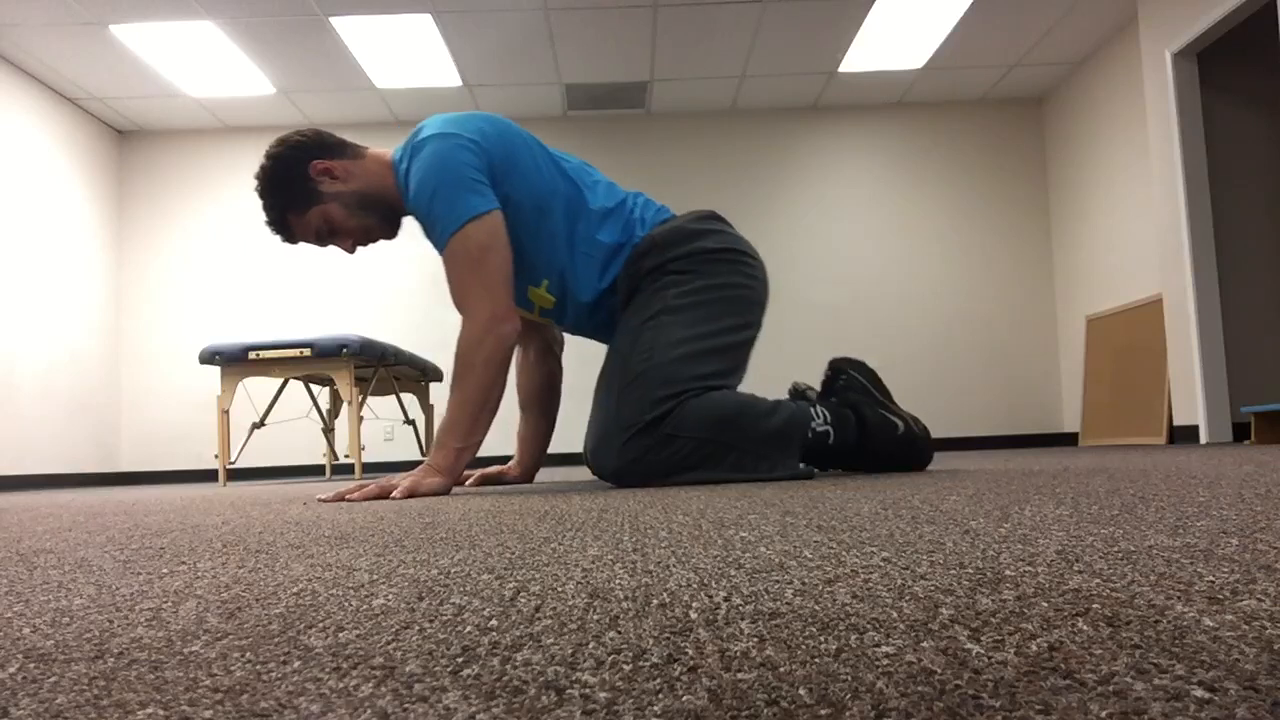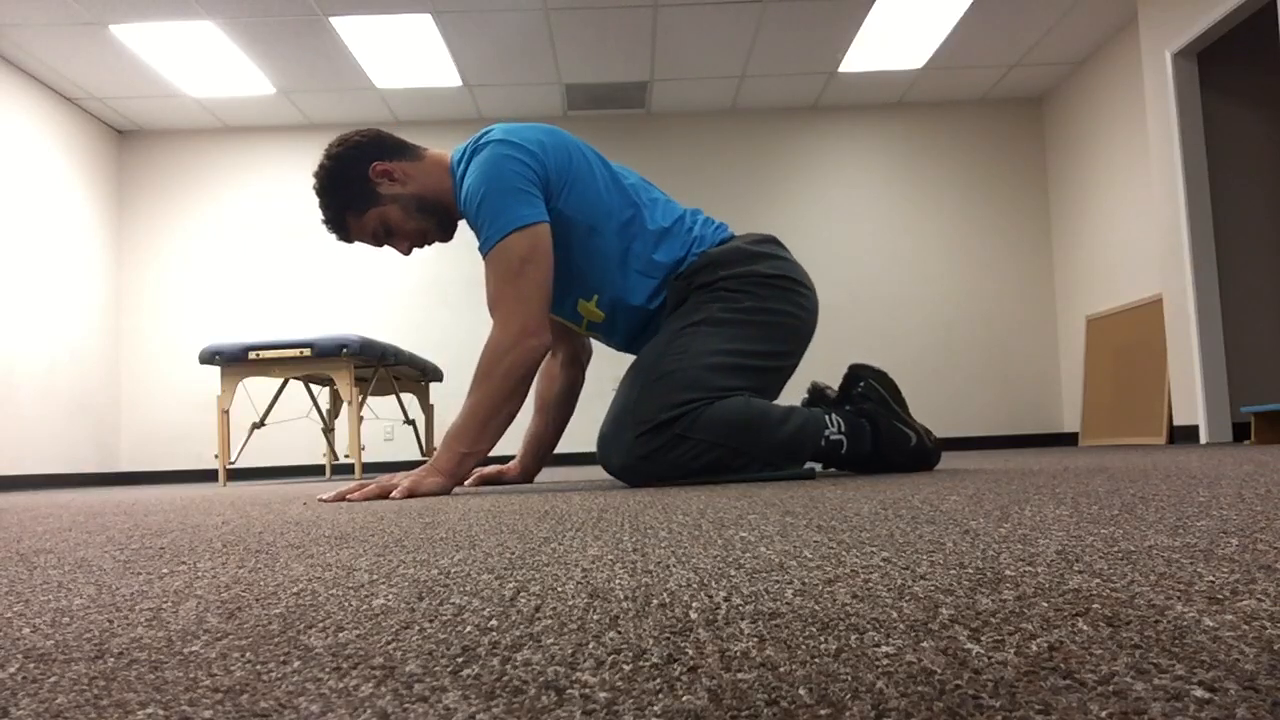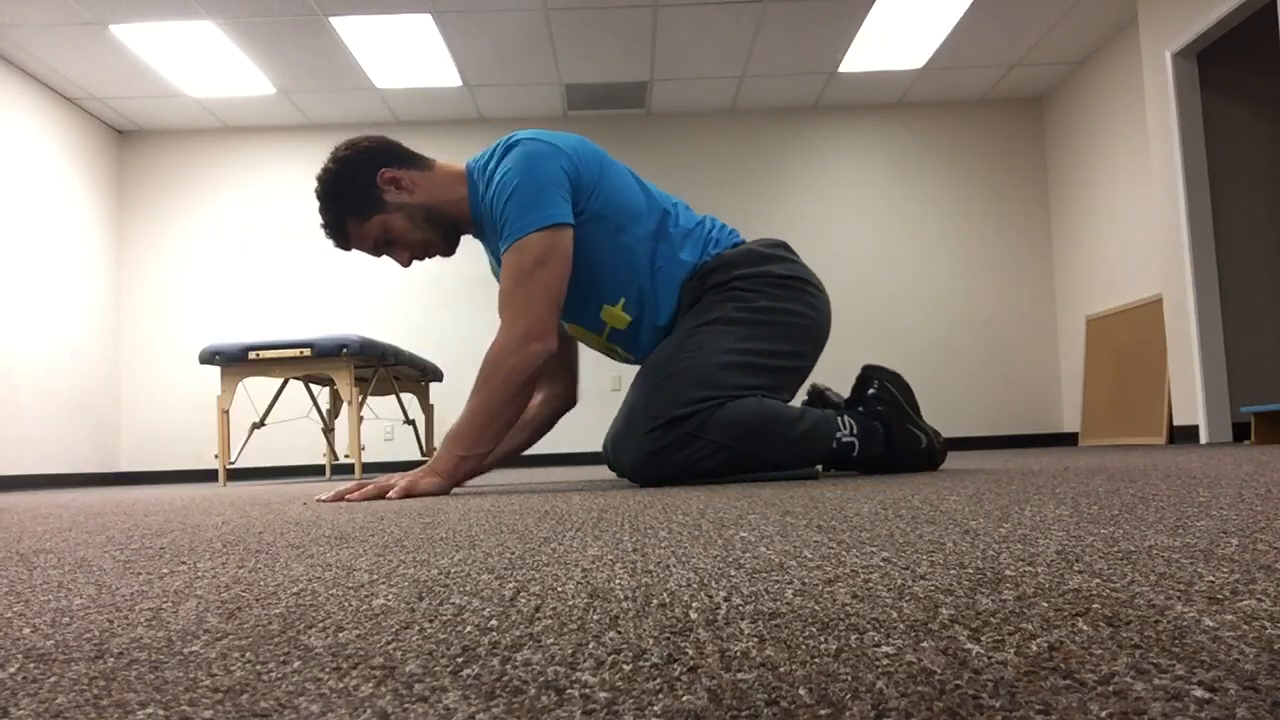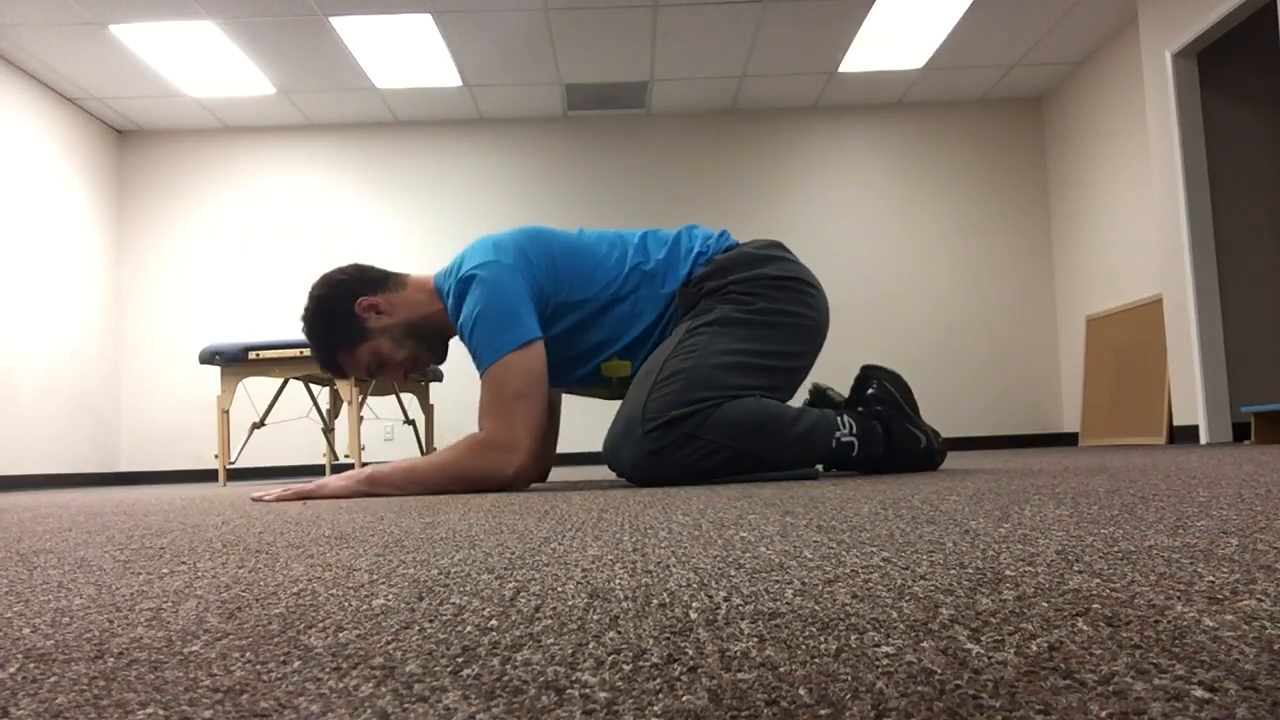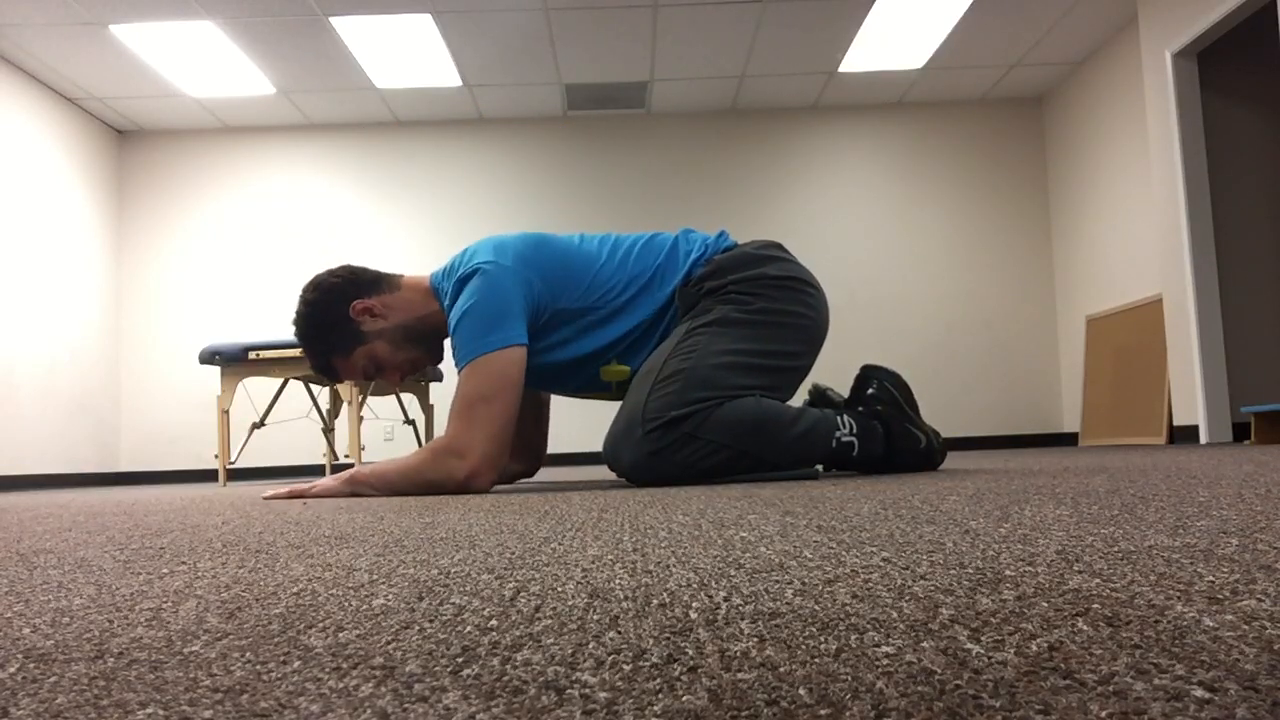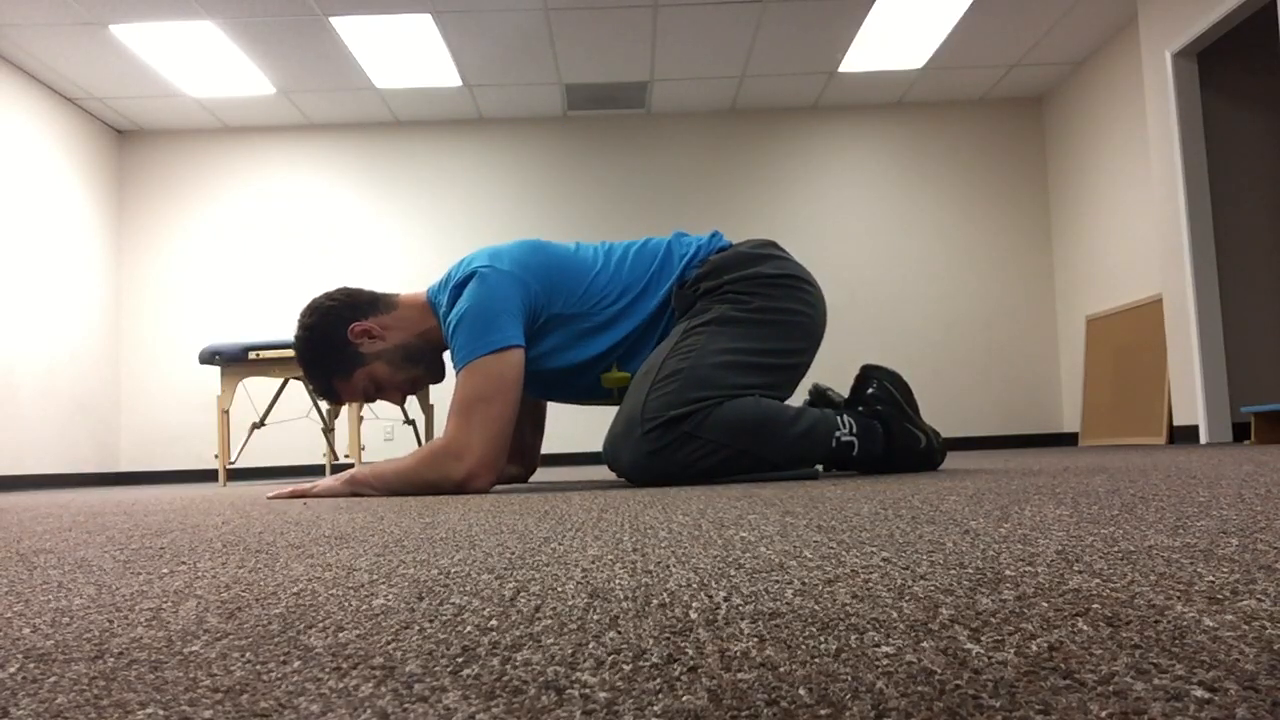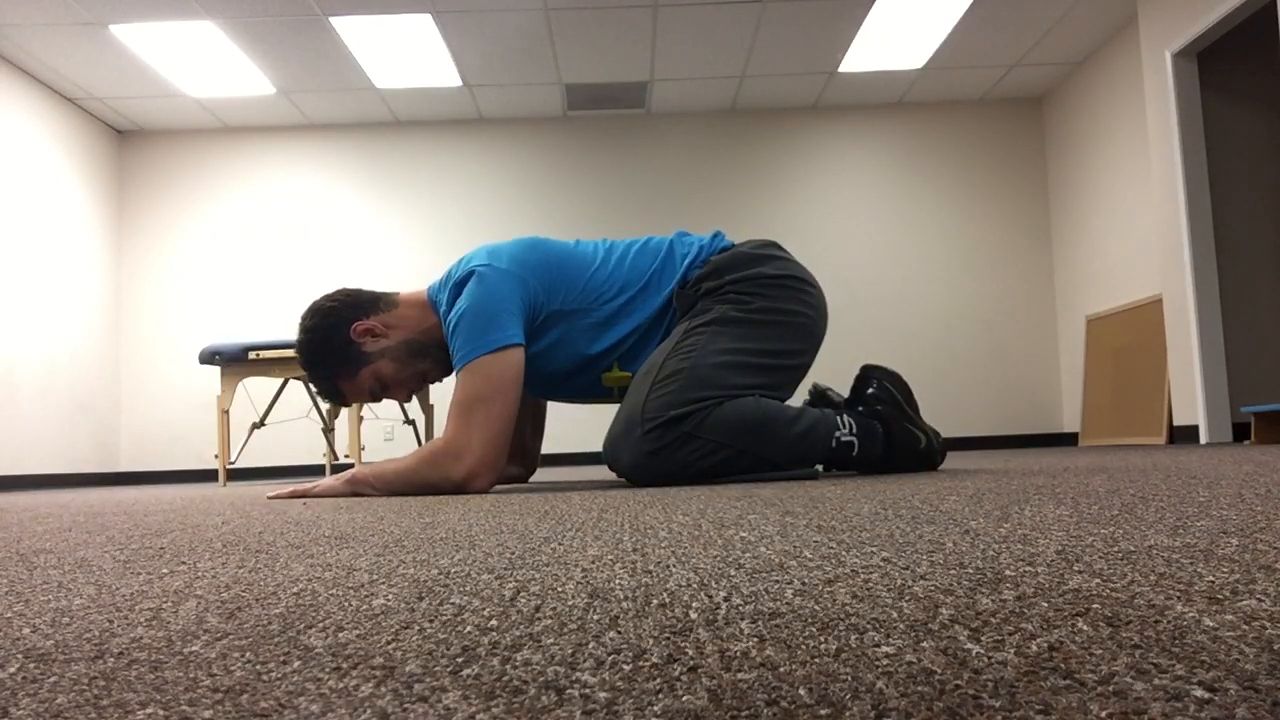
dt=0.7s
person 1, frame 1
left shoulder: (438, 157)
right shoulder: (447, 177)
left elbow: (492, 323)
right elbow: (537, 336)
left wrist: (442, 465)
right wrist: (525, 462)
left hip: (693, 268)
right hip: (670, 281)
left knee: (630, 449)
right knee: (621, 448)
left ankle: (838, 423)
right ankle: (814, 416)
person 1, frame 2
left shoulder: (494, 164)
right shoulder: (497, 183)
left elbow: (522, 337)
right elbow: (565, 347)
left wrist: (446, 466)
right wrist: (526, 464)
left hip: (744, 289)
right hip: (730, 296)
left knee: (638, 447)
right knee: (634, 449)
left ankle: (853, 429)
right ankle: (830, 417)
person 1, frame 3
left shoulder: (521, 167)
right shoulder: (504, 229)
left elbow: (528, 342)
right elbow: (555, 385)
left wrist: (443, 469)
right wrist: (463, 461)
left hip: (757, 294)
right hip: (721, 309)
left knee: (649, 447)
right knee: (635, 453)
left ankle: (862, 431)
right ankle: (829, 419)
person 1, frame 4
left shoulder: (487, 281)
right shoulder: (493, 303)
left elbow: (510, 456)
right elbow: (533, 457)
left wrist: (366, 479)
right wrist: (388, 479)
left hip: (758, 291)
right hip: (742, 300)
left knee: (650, 447)
right knee: (633, 453)
left ankle: (866, 431)
right ankle: (838, 413)
person 1, frame 5
left shoulder: (484, 285)
right shoulder: (490, 295)
left elbow: (471, 463)
right elbow: (521, 457)
left wrist: (352, 479)
right wrist: (382, 478)
left hip: (757, 292)
right hip: (746, 300)
left knee: (648, 446)
right knee: (633, 454)
left ankle: (864, 431)
right ankle: (836, 415)
person 1, frame 6
left shoulder: (479, 294)
right shoulder: (489, 312)
left elbow: (471, 464)
right elbow: (516, 460)
left wrist: (351, 479)
right wrist: (380, 473)
left hip: (756, 291)
right hip: (742, 298)
left knee: (646, 445)
right knee: (639, 451)
left ankle: (865, 430)
right ankle: (834, 415)
person 1, frame 7
left shoulder: (480, 292)
right shoulder: (493, 314)
left elbow: (471, 464)
right elbow: (516, 460)
left wrist: (352, 479)
right wrist: (383, 474)
left hip: (755, 291)
right hip: (746, 298)
left knee: (646, 445)
right knee: (640, 452)
left ankle: (864, 430)
right ankle: (829, 415)
